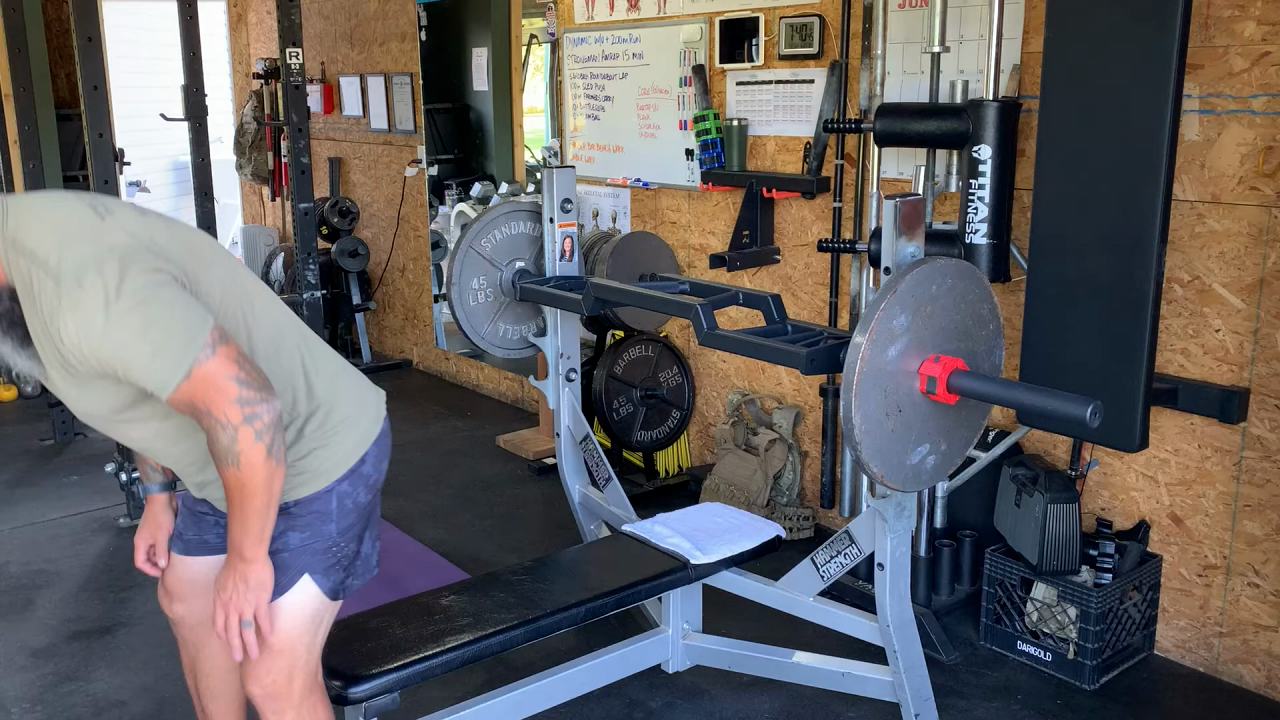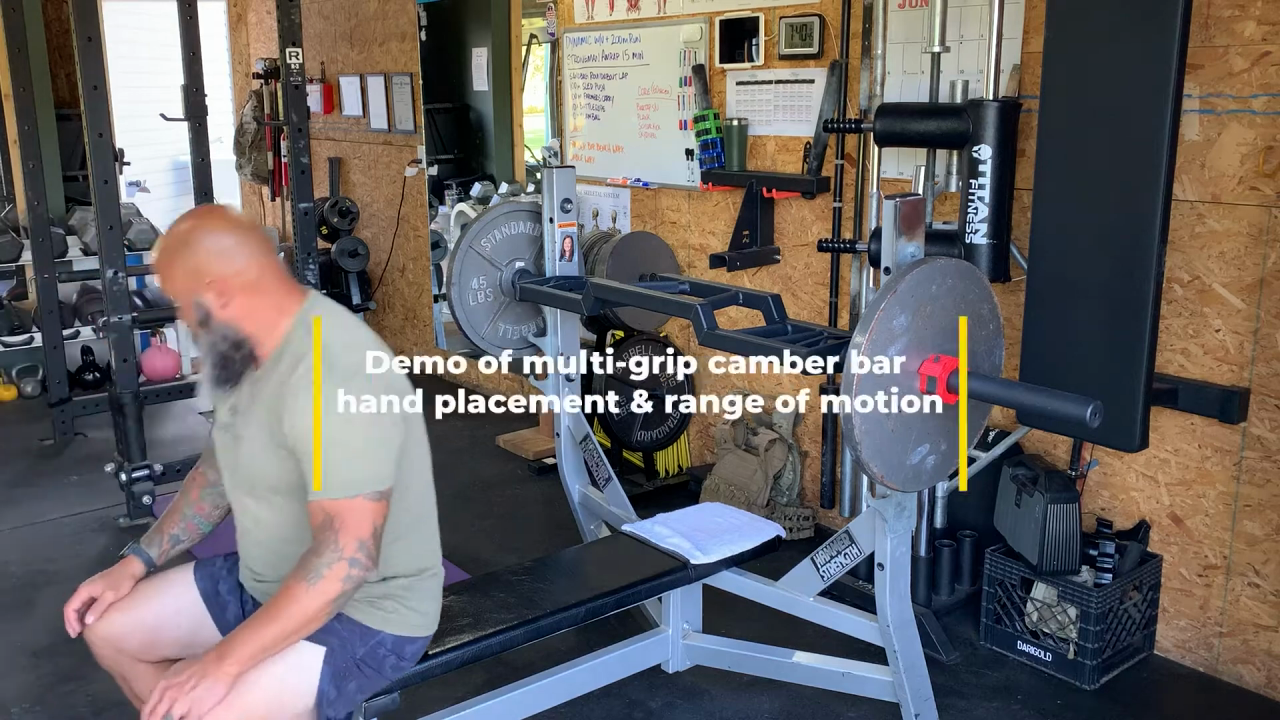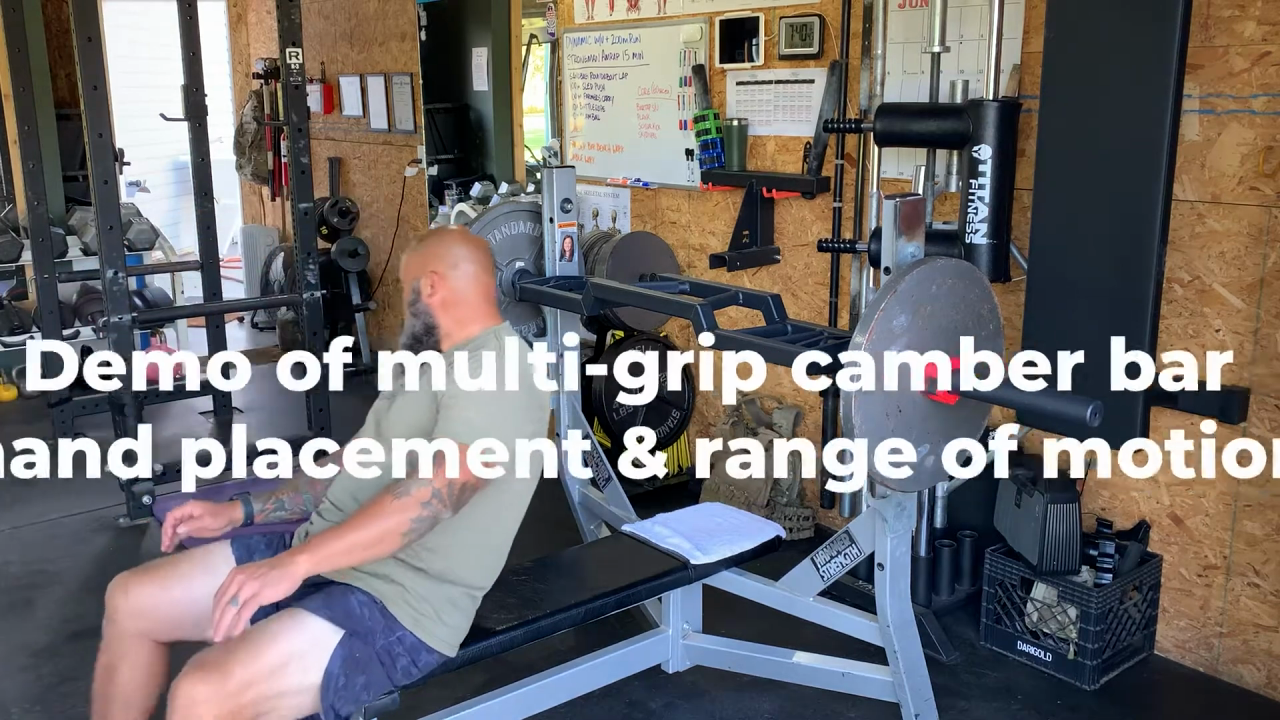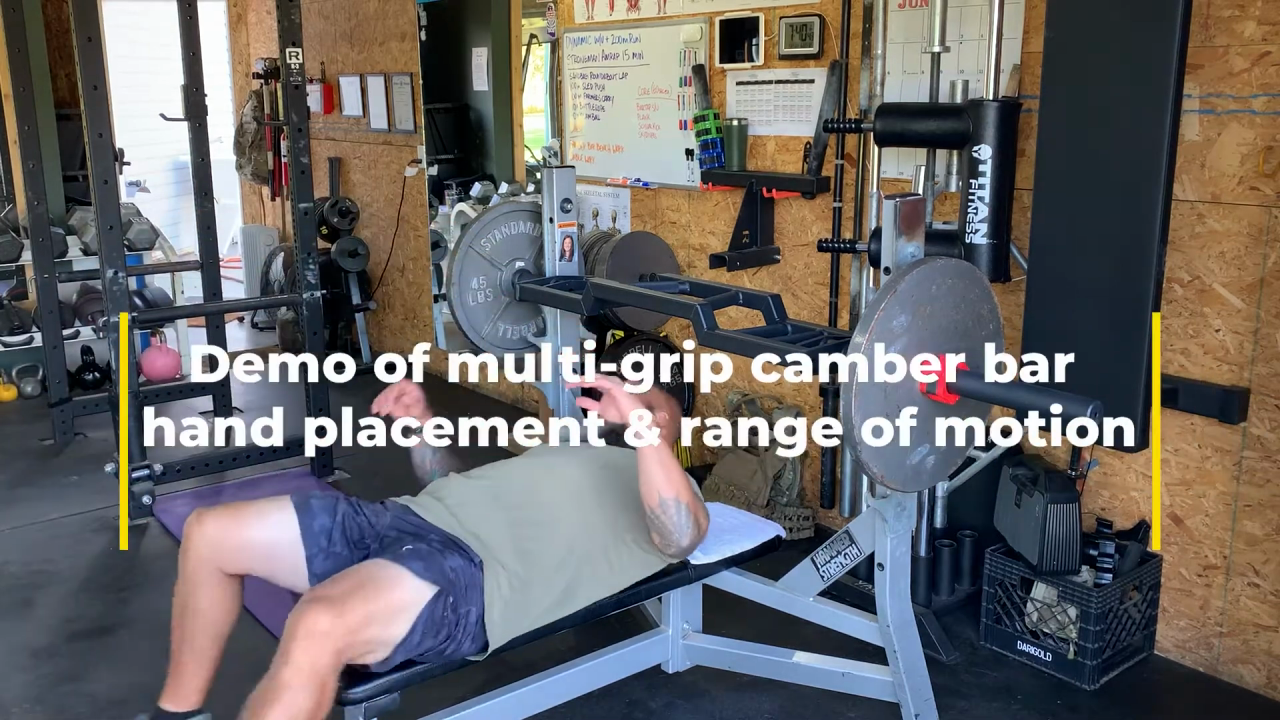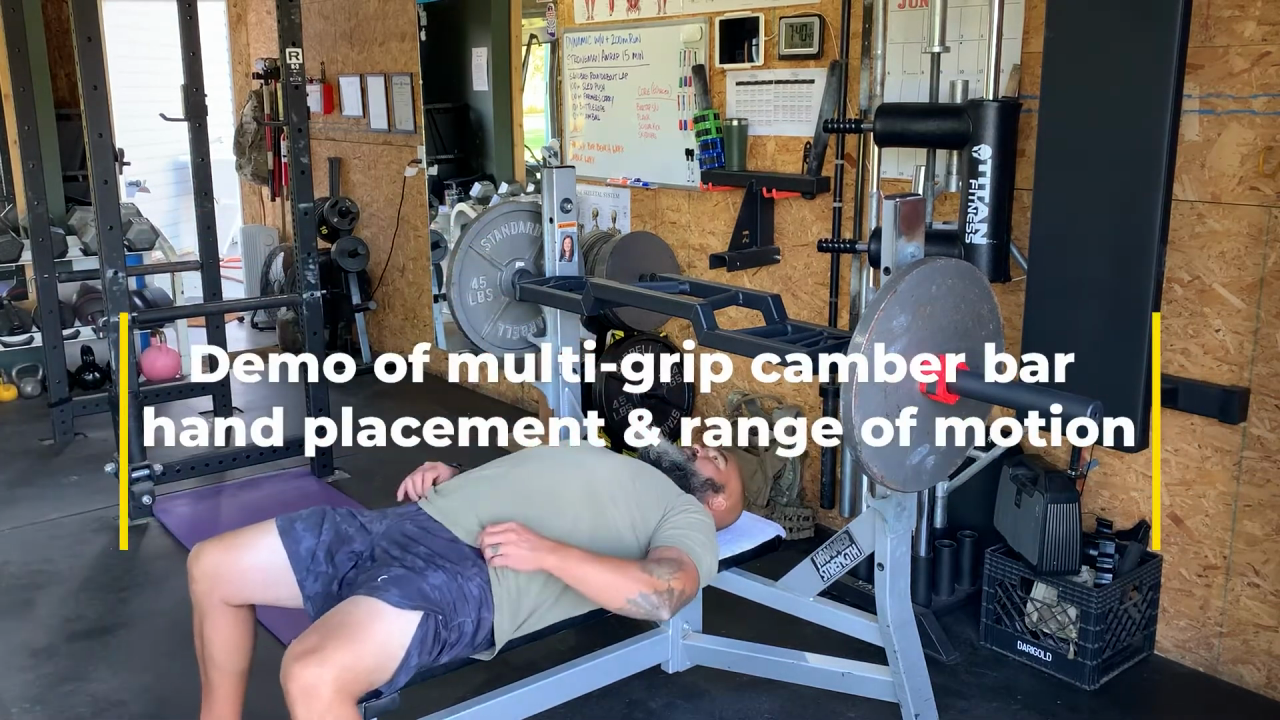
dt=1s
person 1, frame 1
left shoulder: (82, 281)
left elbow: (246, 409)
left wrist: (245, 560)
right wrist: (158, 496)
left hip: (318, 456)
right knee: (188, 603)
person 1, frame 2
left shoulder: (336, 382)
right shoulder: (258, 353)
left elbow: (347, 558)
right elbow: (221, 465)
left wrist: (220, 665)
right wrist: (134, 563)
left hip: (366, 613)
right knee: (109, 626)
person 1, frame 3
left shoulder: (495, 373)
right shoulder: (440, 365)
left elbow: (432, 493)
right elbow: (356, 469)
left wrist: (296, 562)
right wrist: (240, 510)
left hip: (399, 606)
right knee: (133, 597)
person 1, frame 4
left shoulder: (664, 486)
right shoulder: (575, 455)
left elbow: (679, 536)
left wrist: (636, 416)
right wrist: (419, 424)
left hip: (468, 577)
right hip: (409, 521)
left knee: (316, 627)
right knee: (210, 534)
person 1, frame 5
left shoulder: (689, 520)
right shoulder: (608, 466)
left elbow: (659, 596)
left wrist: (547, 554)
right wrist: (442, 477)
left hip: (466, 569)
right hip: (410, 521)
left knee: (312, 675)
right knee: (211, 566)
